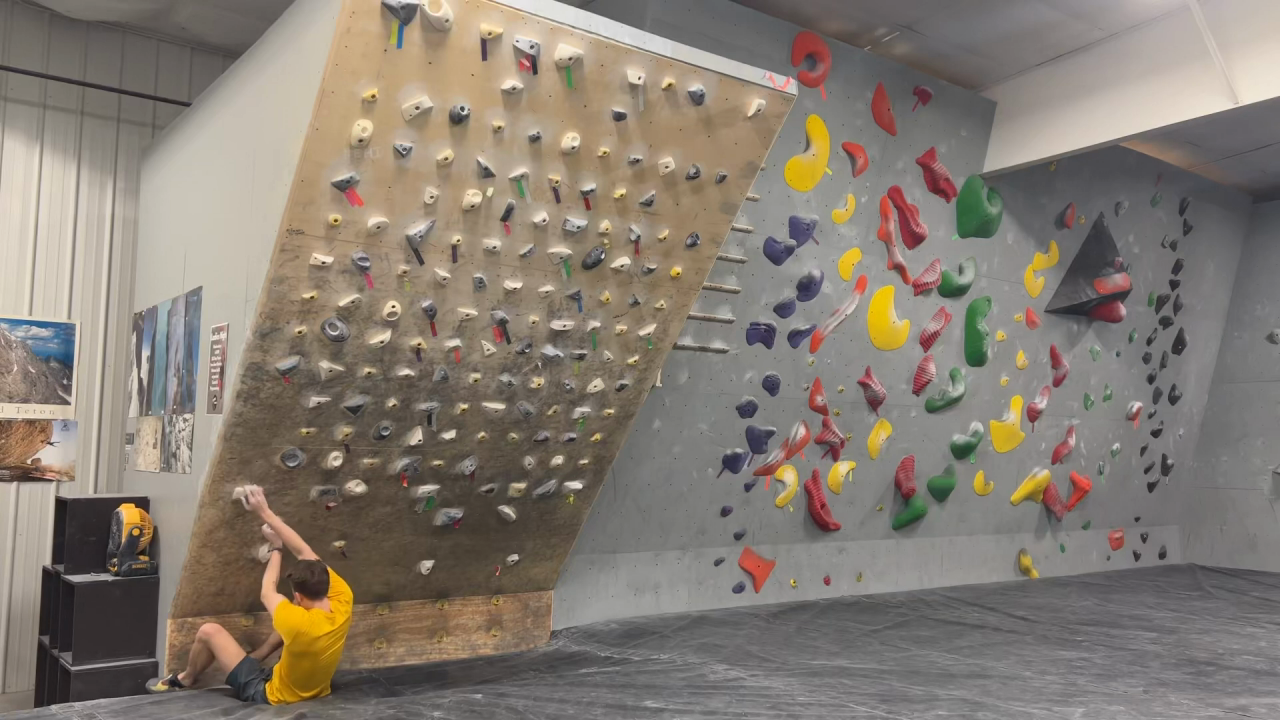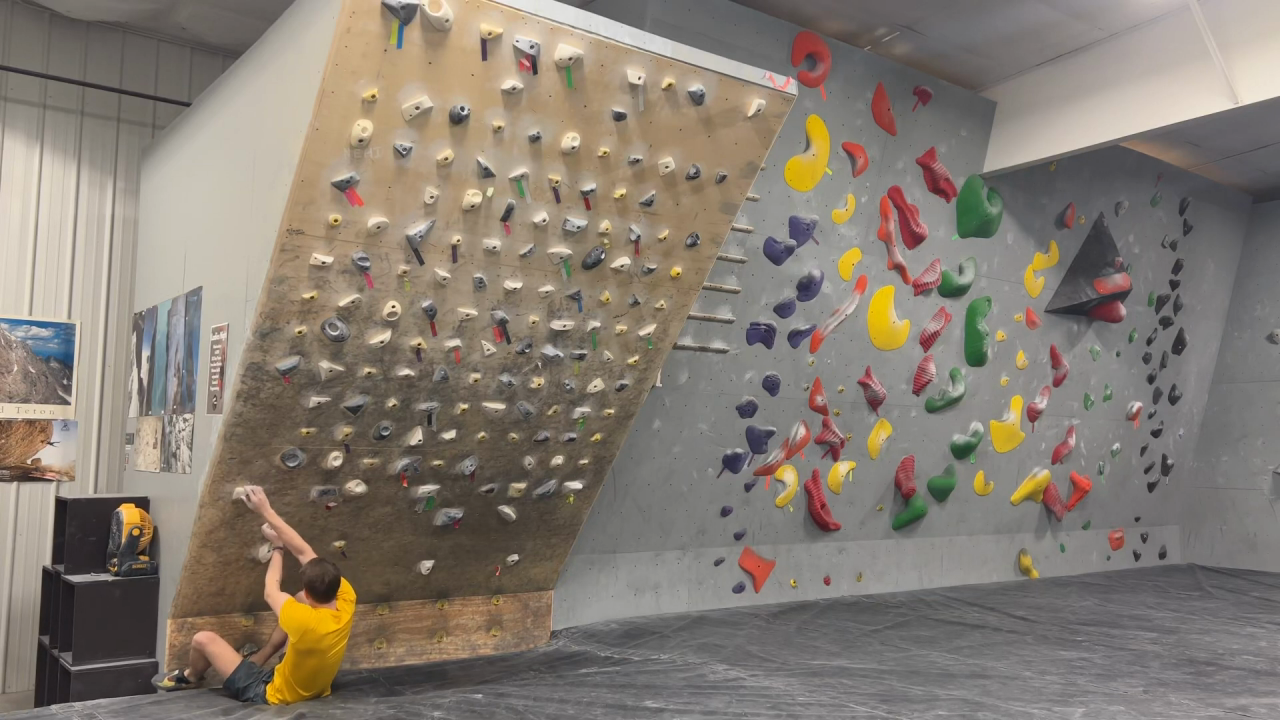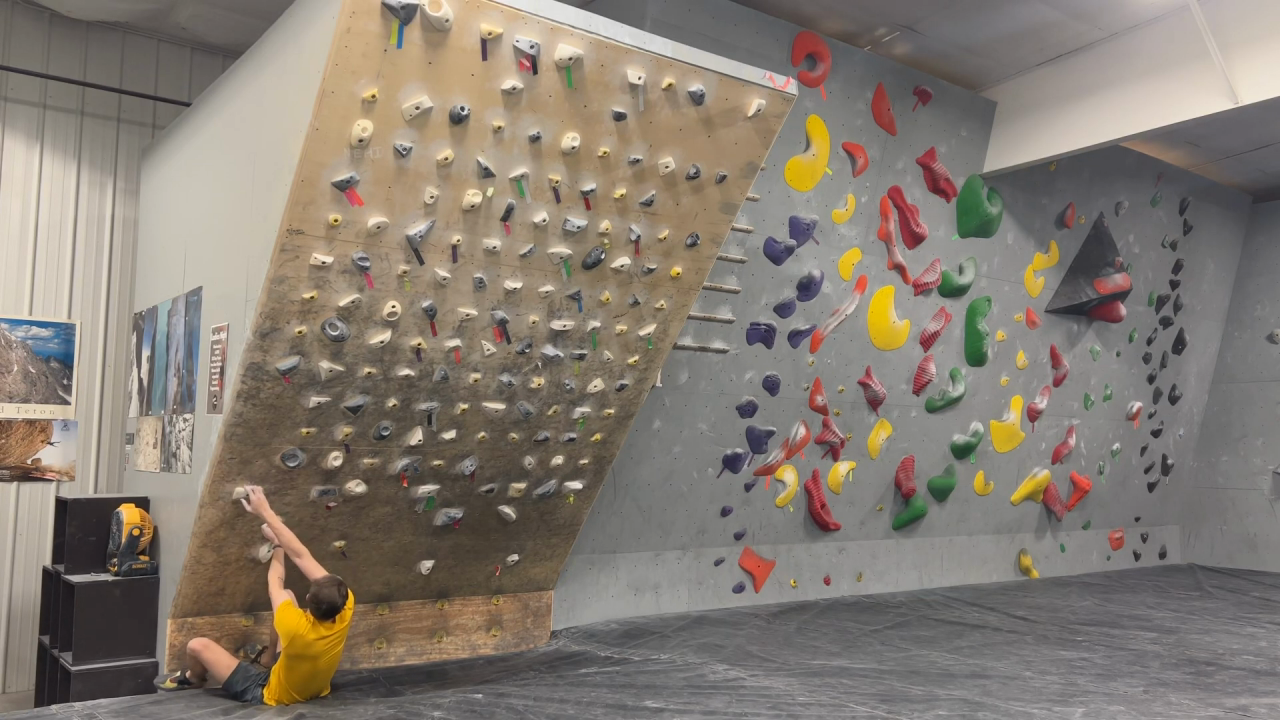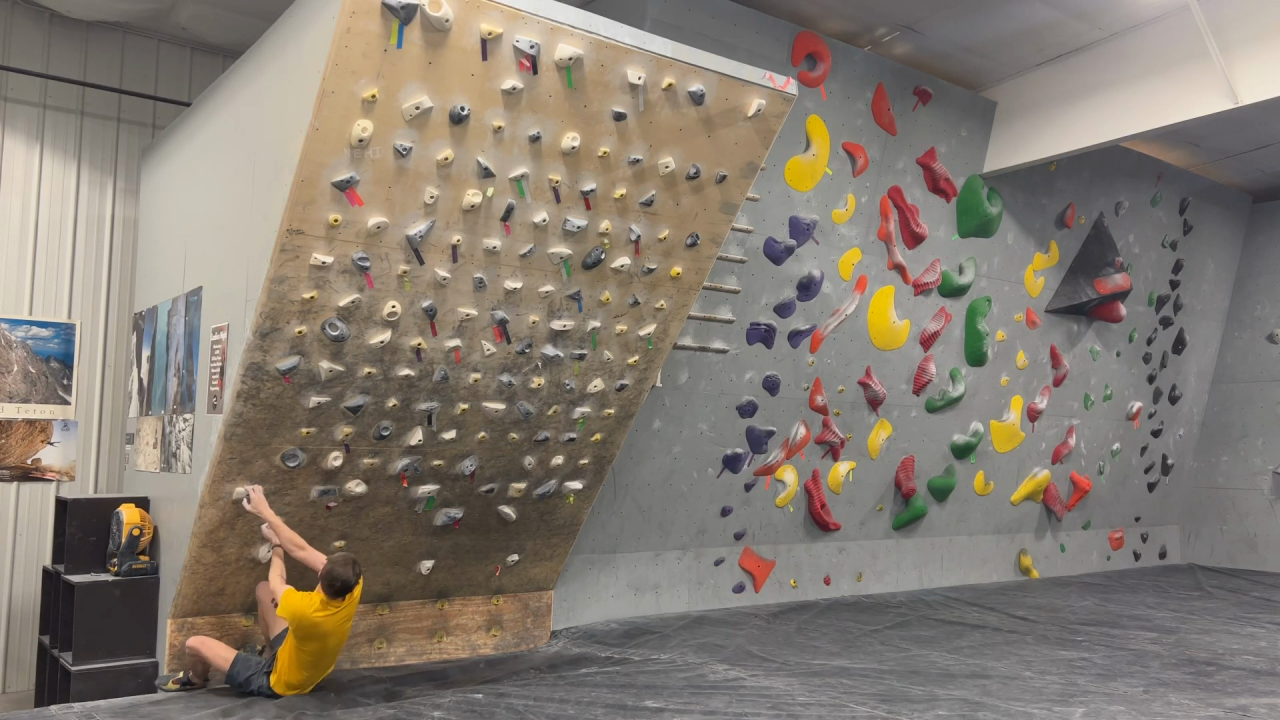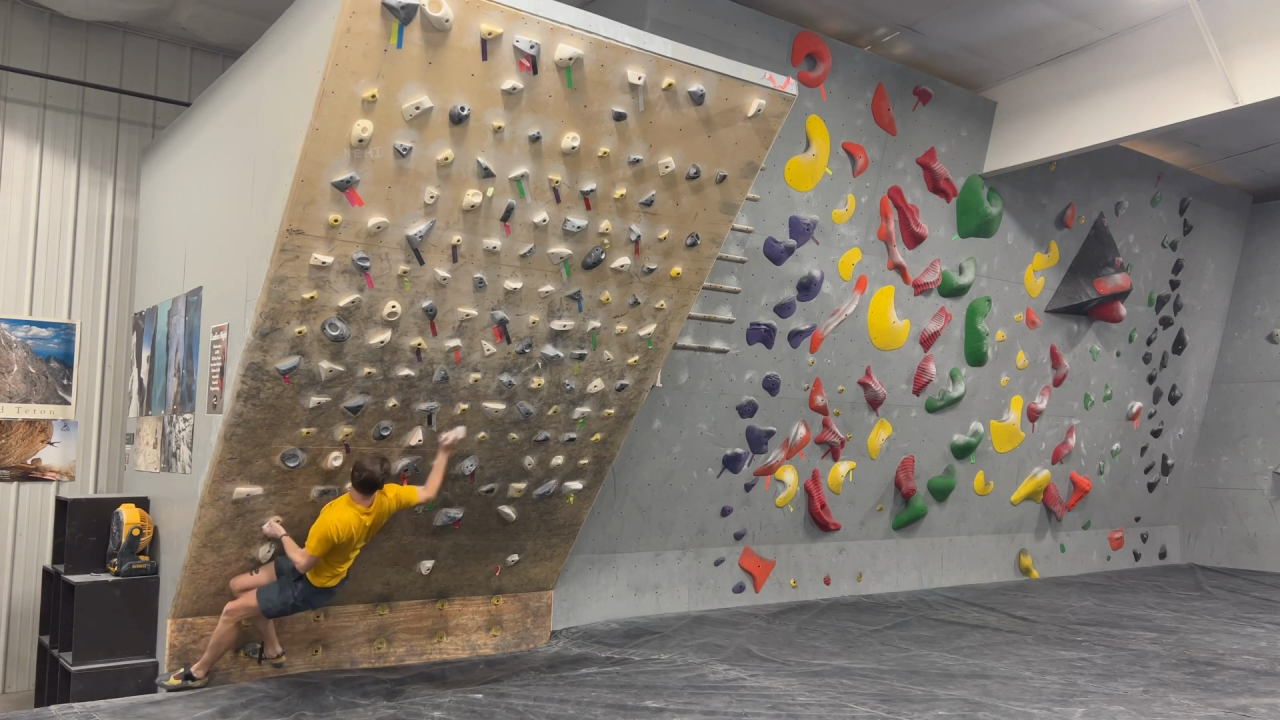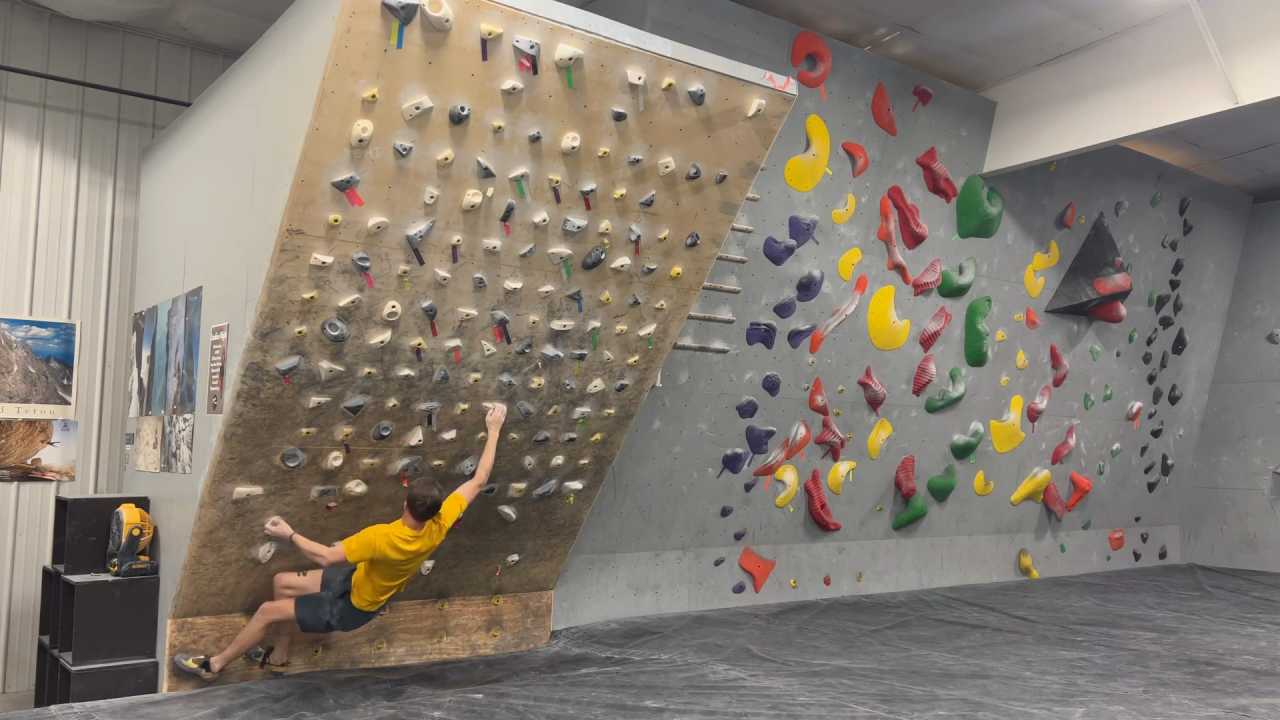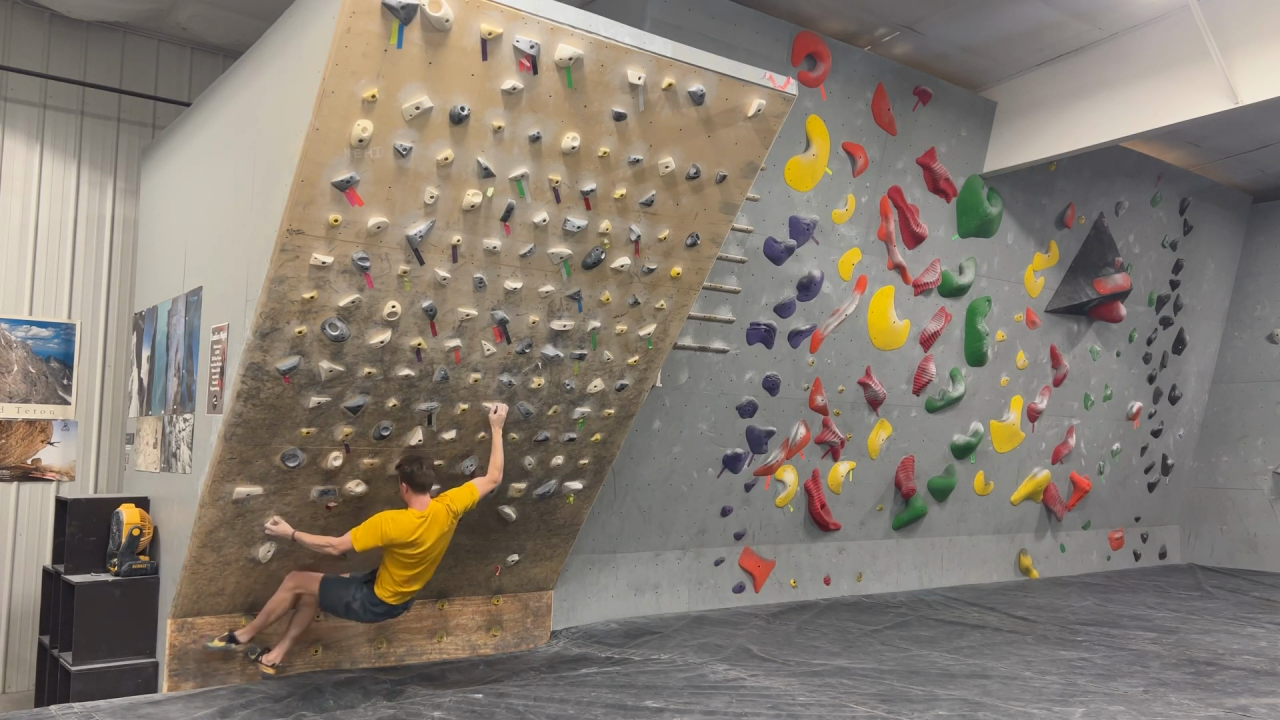
dt=0.7s
person 1, frame 1
left shoulder: (300, 623)
right shoulder: (343, 600)
left elbow: (267, 593)
right elbow: (305, 553)
left wrist: (276, 547)
right wrist: (265, 512)
left hip: (271, 695)
right hip: (313, 688)
left knee: (209, 631)
left ankle: (185, 679)
right ankle: (256, 657)
person 1, frame 2
left shoulder: (306, 621)
right shoulder: (346, 599)
left elbow: (271, 592)
right elbow: (305, 553)
left wrist: (277, 546)
right wrist: (267, 511)
left hip: (272, 695)
right hip: (312, 688)
left knee: (203, 639)
right knee: (297, 598)
left ankle: (190, 677)
right ankle: (260, 658)
person 1, frame 3
left shoulder: (297, 627)
right shoulder: (345, 608)
left elbow: (275, 585)
right elbow: (301, 556)
left wrist: (277, 544)
right wrist: (266, 512)
left hip: (270, 695)
right hip: (310, 688)
left knee: (197, 646)
right knee: (288, 595)
left ankle: (192, 679)
right ankle: (268, 658)
person 1, frame 4
left shoulder: (308, 609)
right shoulder: (354, 586)
left elbow: (277, 583)
right elbow: (302, 551)
left wrist: (276, 544)
right wrist: (266, 512)
left hip: (281, 685)
left knee: (195, 644)
right knee: (262, 589)
left ankle: (196, 679)
right ankle: (271, 654)
person 1, frame 5
left shoulder: (333, 521)
right shoulder: (387, 497)
left elbow: (301, 563)
right elbow: (429, 492)
left wrist: (281, 534)
right wrist: (444, 452)
left hip: (312, 584)
right hip: (316, 566)
left knee: (233, 611)
right knee: (237, 586)
left ankle: (198, 673)
right ankle: (272, 649)
person 1, frame 6
left shoulder: (382, 537)
right shoulder: (440, 526)
left elbow: (327, 557)
right elbow: (479, 480)
left wrist: (289, 534)
right wrist: (493, 430)
left hip: (351, 607)
right hip: (358, 580)
left knee: (268, 611)
right knee: (282, 582)
left ankle: (214, 665)
right ankle: (279, 656)
person 1, frame 7
left shoulder: (390, 523)
right shoulder: (450, 507)
left elbow: (336, 547)
right elbow: (493, 479)
left wrist: (292, 533)
right wrist: (496, 429)
left hip: (377, 602)
right hip: (402, 598)
left knee: (296, 582)
right knee: (315, 585)
left ankle: (243, 636)
right ankle: (275, 657)
